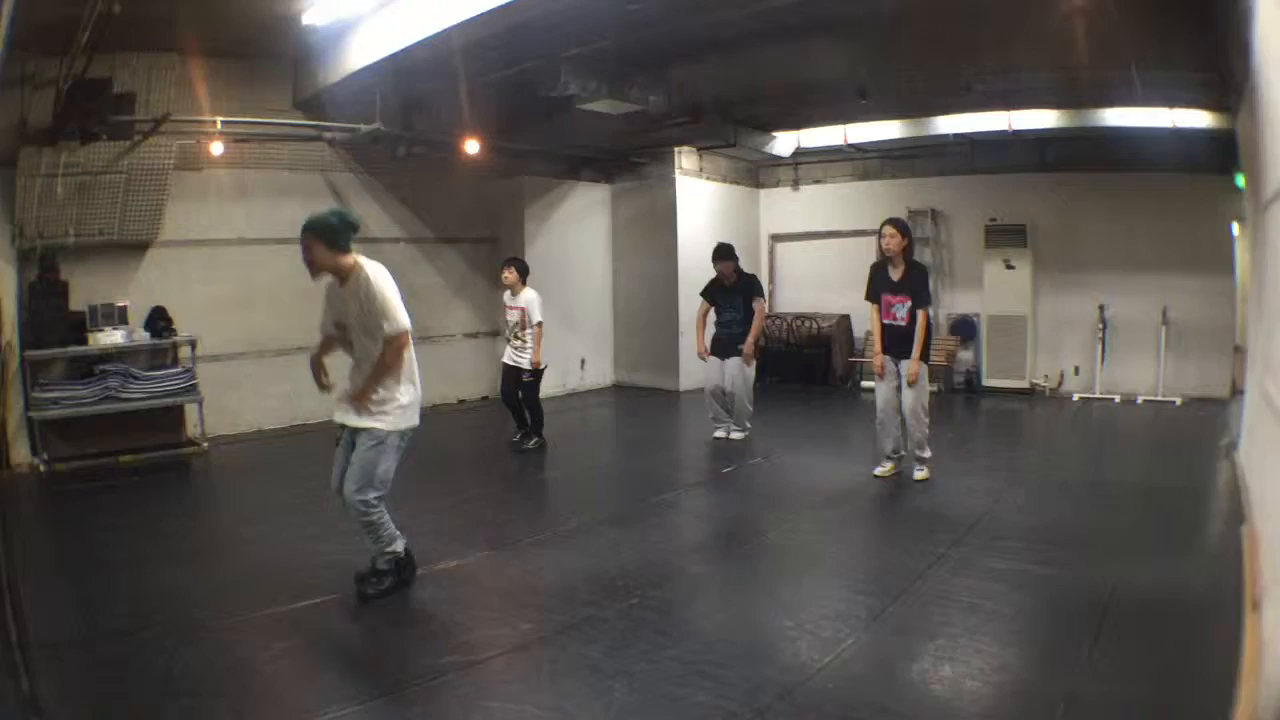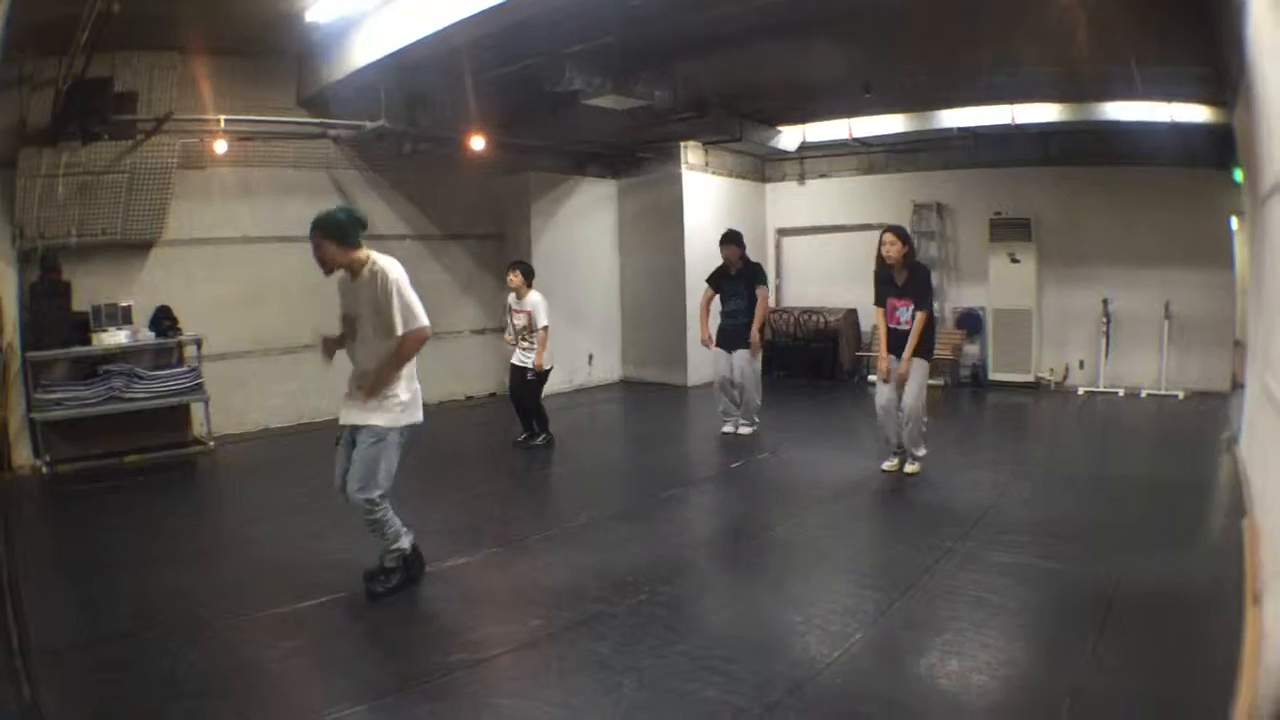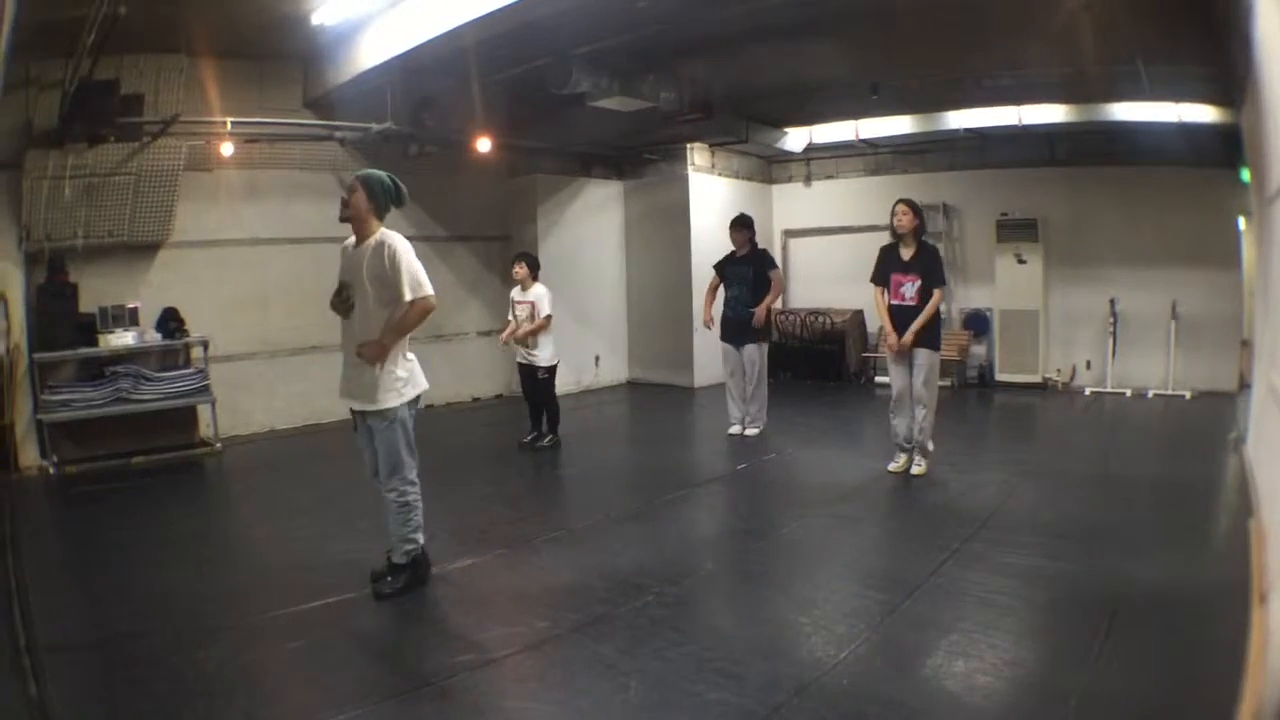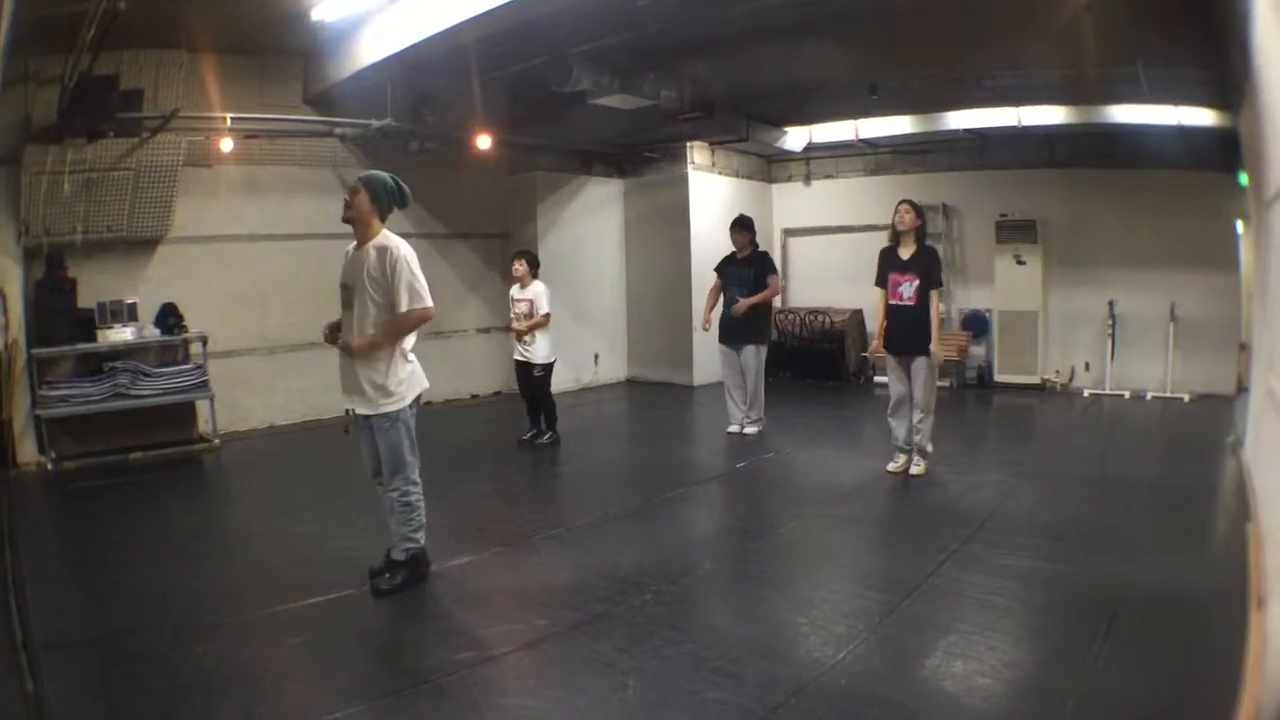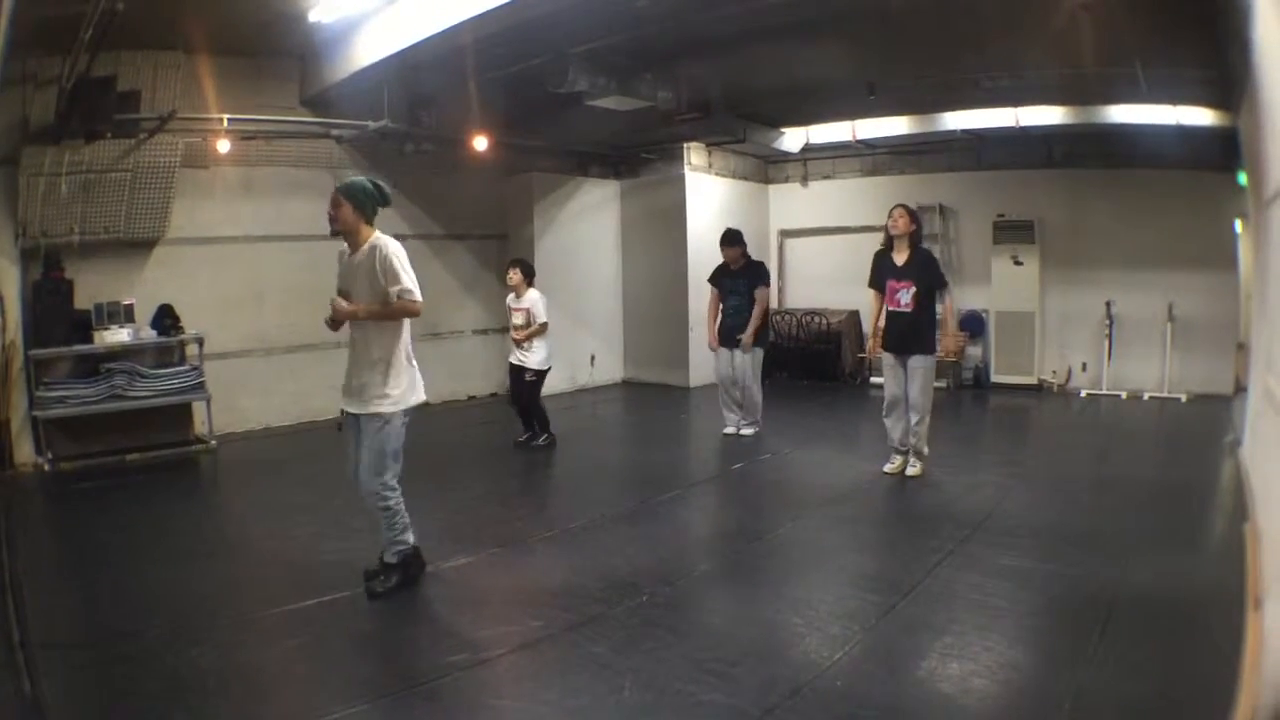
dt=0.3s
person 1, frame 1
left shoulder: (372, 278)
right shoulder: (333, 285)
left elbow: (399, 337)
left wrist: (366, 390)
right wrist: (318, 356)
left hip: (389, 405)
right hip: (361, 403)
left knee: (361, 493)
right knee: (343, 486)
left ankle: (395, 563)
right ankle: (391, 555)
person 1, frame 2
left shoulder: (386, 273)
right shoulder: (346, 280)
left elbow: (419, 333)
left wrist: (379, 378)
right wrist: (336, 342)
left hip: (388, 404)
right hip: (359, 401)
left knee: (364, 491)
right knee: (347, 485)
left ankle: (403, 559)
right ankle: (397, 553)
person 1, frame 3
left shoulder: (392, 246)
right shoulder: (348, 248)
left elbow: (425, 301)
left wrist: (385, 342)
right wrist: (339, 303)
left hip: (389, 383)
right hip: (361, 382)
left knee: (399, 477)
right knee: (382, 476)
left ankle: (411, 560)
right ankle: (403, 555)
person 1, frame 4
left shoulder: (394, 250)
right shoulder: (352, 252)
left elbow: (423, 311)
left wrist: (372, 343)
right wrist: (338, 329)
left hip: (392, 386)
right hip: (362, 386)
left knee: (401, 479)
right knee: (383, 477)
left ankle: (411, 557)
right ankle: (401, 552)
person 1, frame 5
left shoulder: (385, 250)
right shoulder: (345, 256)
left elbow: (412, 304)
left wrist: (356, 312)
right wrist: (337, 314)
left hip: (390, 386)
right hip: (360, 386)
left knee: (377, 481)
right knee: (365, 477)
left ankle: (404, 557)
right ankle: (398, 552)
person 2, frame 1
left shoulder: (918, 271)
right shoulder: (877, 270)
left elbow: (922, 316)
right elbow: (875, 311)
left wrist: (915, 359)
right wrist: (877, 351)
left hip: (911, 348)
right hip: (887, 348)
left knee: (912, 405)
right knee: (884, 405)
left ankle: (921, 459)
right ankle: (891, 457)
person 2, frame 2
left shoulder: (921, 273)
right shoulder: (881, 274)
left elbow: (921, 318)
right elbow: (881, 316)
left wrist: (906, 360)
right wrist: (883, 356)
left hip: (918, 348)
right hip: (891, 347)
left knee: (911, 404)
right knee: (884, 403)
left ankle: (914, 454)
right ankle: (897, 451)
person 2, frame 3
left shoulder: (929, 253)
right shoulder: (887, 253)
left elbow: (937, 296)
right elbow: (879, 292)
left wrist: (913, 329)
right wrist: (888, 329)
left hip: (924, 334)
right hip: (896, 334)
left knee: (923, 395)
right knee: (899, 393)
left ankle: (921, 453)
right ankle: (903, 450)
person 2, frame 4
left shoulder: (928, 254)
right shoulder: (886, 255)
left elbow: (935, 298)
right elbow: (884, 296)
left wrist: (935, 341)
right wrist: (878, 335)
left hip: (920, 340)
right hip: (894, 339)
left knee: (922, 400)
right knee: (898, 398)
left ankle: (920, 454)
right ankle: (901, 451)
person 2, frame 5
left shoulder: (924, 258)
right shoulder: (881, 258)
left elbow: (944, 295)
left wrist: (950, 332)
left hip: (921, 342)
right hip: (892, 341)
left knee: (917, 401)
right knee: (892, 399)
left ankle: (916, 455)
right ankle: (898, 452)
person 3, frame 1
left shoulder: (750, 282)
right shoulder: (714, 285)
left elbow: (760, 311)
right elbow: (702, 314)
left wrist: (750, 341)
right wrist: (700, 342)
left hip: (742, 346)
right hip: (719, 345)
left knee: (736, 388)
right knee: (712, 387)
left ankle: (740, 426)
right ankle: (722, 424)
person 3, frame 2
left shoulder: (755, 270)
right shoulder: (720, 273)
left elbow: (763, 298)
right elbow: (706, 300)
left wrist: (755, 330)
right wrist: (704, 329)
left hip: (747, 336)
right hip: (725, 335)
left knee: (745, 380)
right knee: (722, 379)
left ankle: (748, 420)
right ankle: (730, 419)
person 3, frame 3
left shoulder: (761, 257)
right shoulder: (727, 260)
left elbow: (779, 282)
right elbow: (713, 285)
left wrist: (765, 307)
right wrist: (707, 309)
left hip: (753, 327)
right hip: (729, 326)
left knee: (755, 376)
right knee: (732, 375)
left ankle: (755, 422)
right ankle: (737, 420)
person 3, frame 4
left shoulder: (762, 259)
right shoulder: (727, 261)
left elbow: (774, 288)
right elbow: (716, 288)
left wrist: (749, 302)
right wrist: (707, 312)
left hip: (754, 329)
right hip: (728, 327)
left knee: (753, 376)
right knee: (731, 377)
left ankle: (754, 421)
right ankle: (737, 419)
person 3, frame 5
left shoulder: (757, 269)
right shoulder: (720, 272)
left elbow: (761, 301)
right elbow: (714, 301)
left wrist: (749, 332)
right wrist: (711, 332)
left hip: (750, 335)
right hip: (726, 334)
left knee: (747, 379)
right knee: (724, 378)
left ankle: (750, 421)
right ankle: (732, 420)
person 4, frame 1
left shoulder: (531, 296)
right shoulder: (506, 296)
left elbow: (537, 326)
left wrist: (536, 352)
right wrist: (509, 337)
left hip: (529, 358)
right hip: (511, 356)
left knee: (530, 398)
right knee: (507, 394)
left ankle: (537, 436)
right ankle: (523, 428)
person 4, frame 2
left shoulder: (536, 299)
right shoulder: (511, 299)
left elbow: (543, 329)
left wrist: (539, 355)
right wrist: (508, 334)
left hip: (536, 360)
right hip: (519, 358)
left knee: (531, 398)
right knee: (515, 396)
left ankle: (545, 433)
right ankle: (529, 430)
person 4, frame 3
left shoulder: (541, 291)
right shoulder: (514, 293)
left elbow: (546, 320)
left wrist: (524, 332)
right wrist: (507, 333)
left hip: (543, 355)
right hip: (524, 355)
left knee: (546, 395)
right knee: (530, 395)
left ankle: (552, 434)
right ankle: (536, 431)
person 4, frame 4
left shoulder: (539, 289)
right shoulder: (514, 290)
left elbow: (545, 318)
left wrist: (525, 326)
right wrist: (514, 326)
left hip: (540, 353)
right hip: (521, 352)
left knee: (542, 393)
right knee: (527, 393)
left ankle: (551, 431)
right ankle: (535, 428)
person 4, frame 5
left shoulder: (535, 297)
right shoulder: (510, 299)
left elbow: (543, 326)
left wrist: (523, 335)
right wrist: (513, 334)
left hip: (535, 358)
right hip: (517, 357)
left knee: (530, 398)
right knee: (516, 396)
left ankle: (546, 434)
right ankle: (530, 430)
